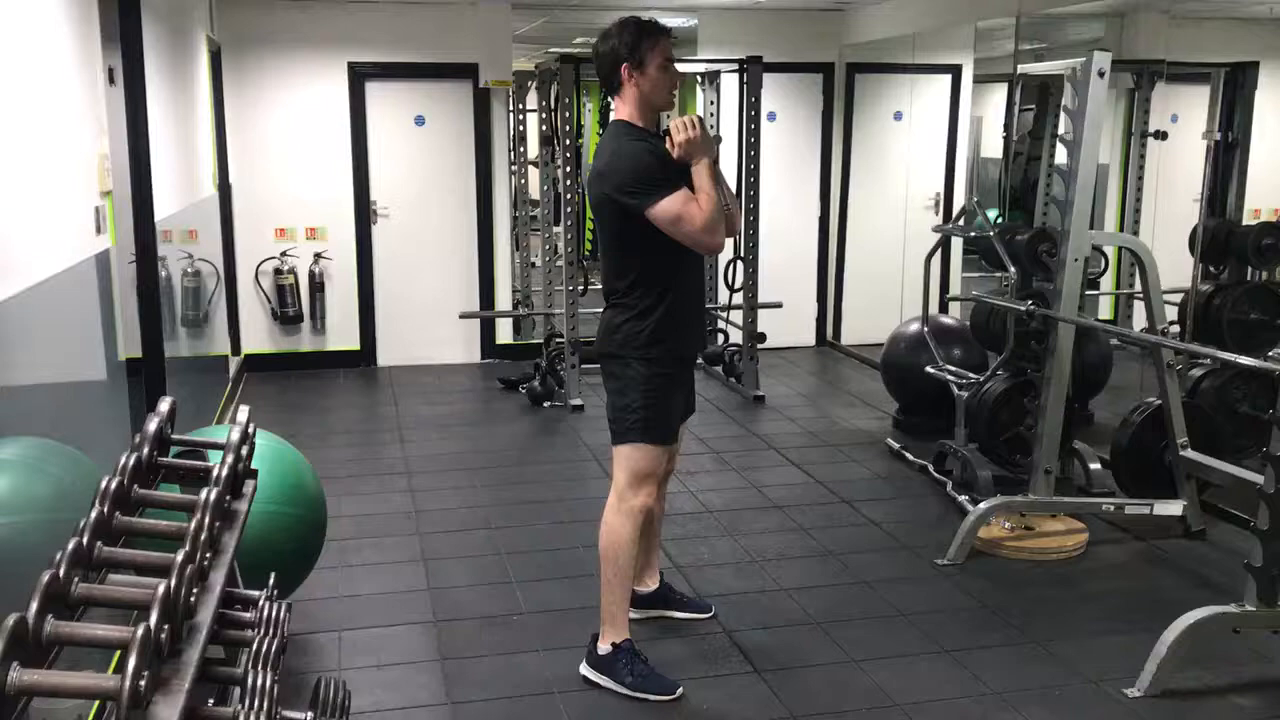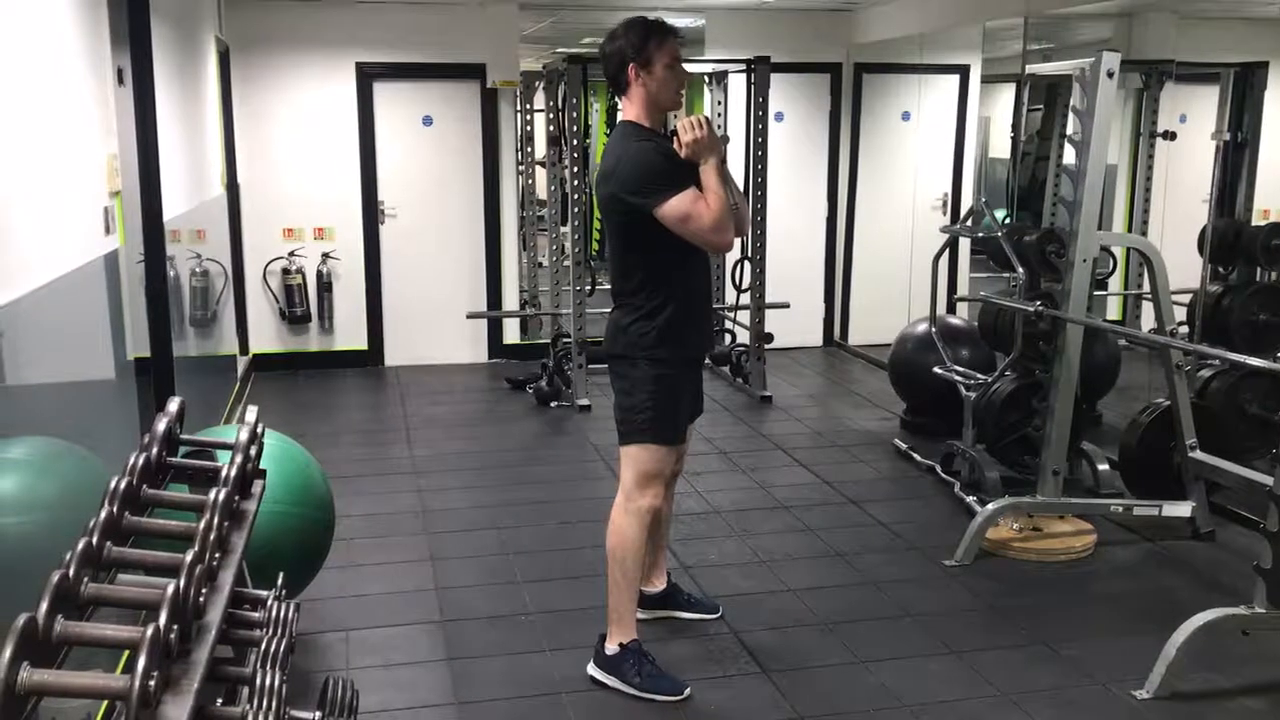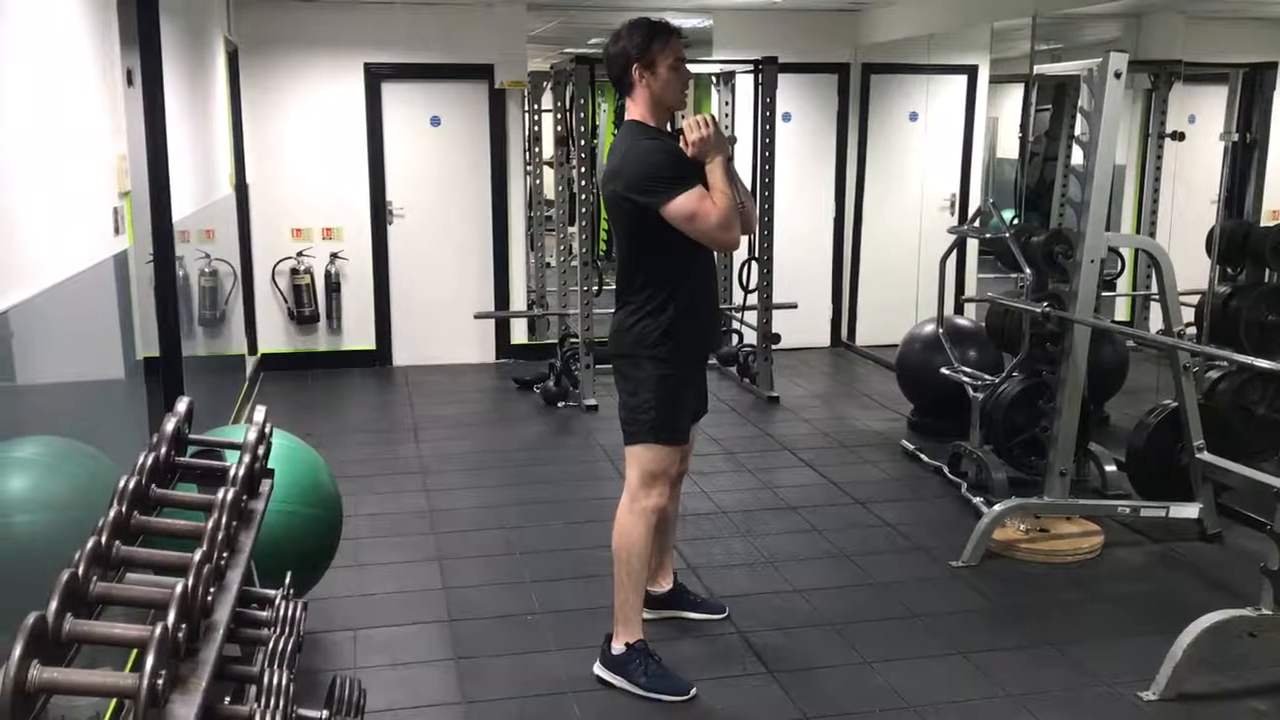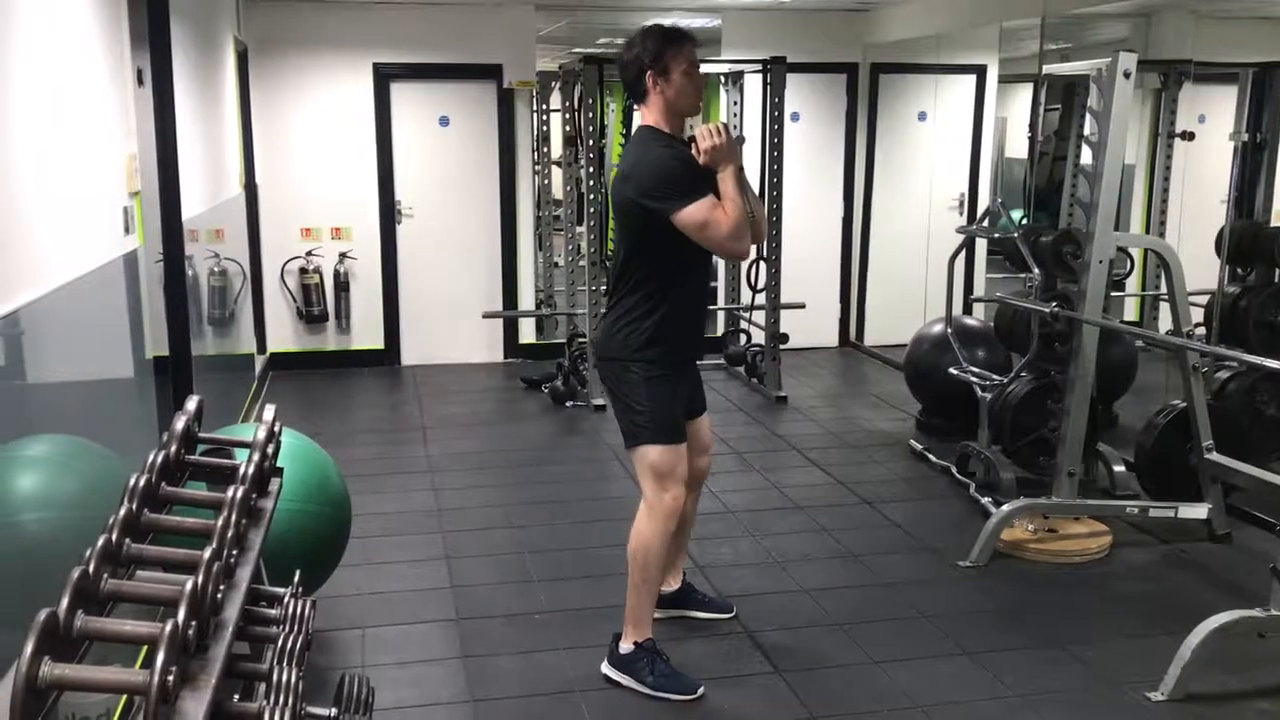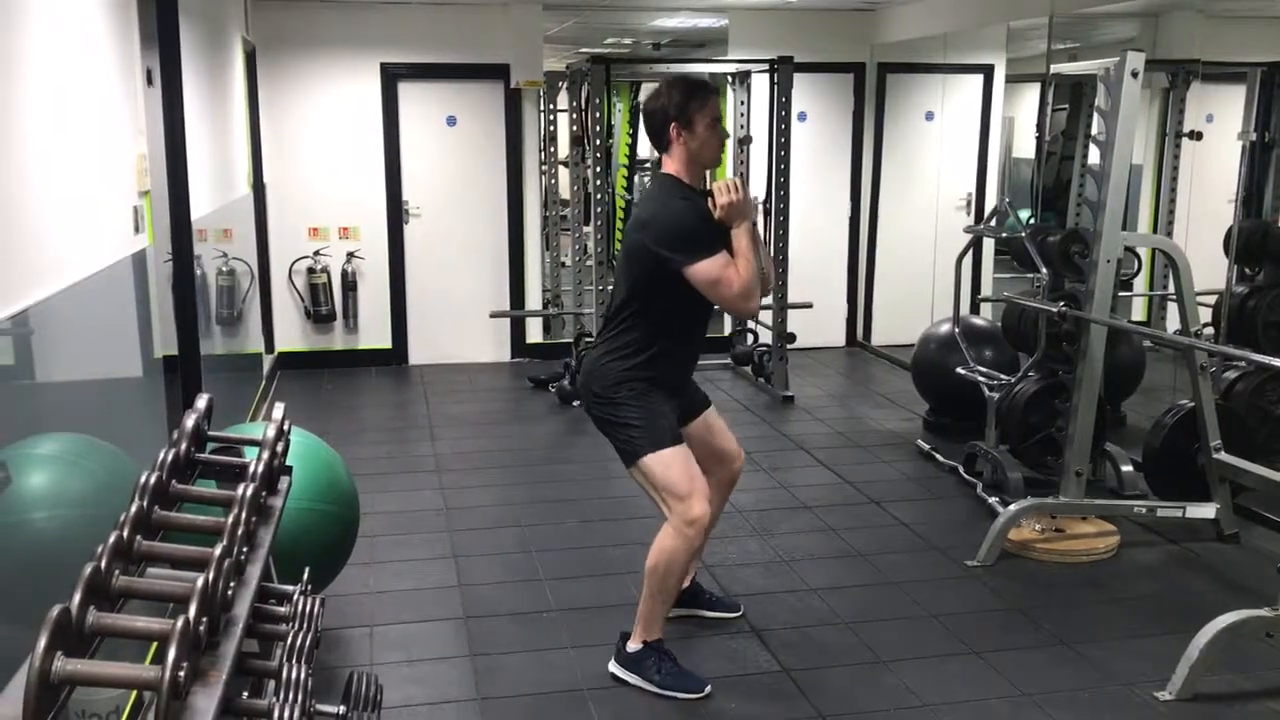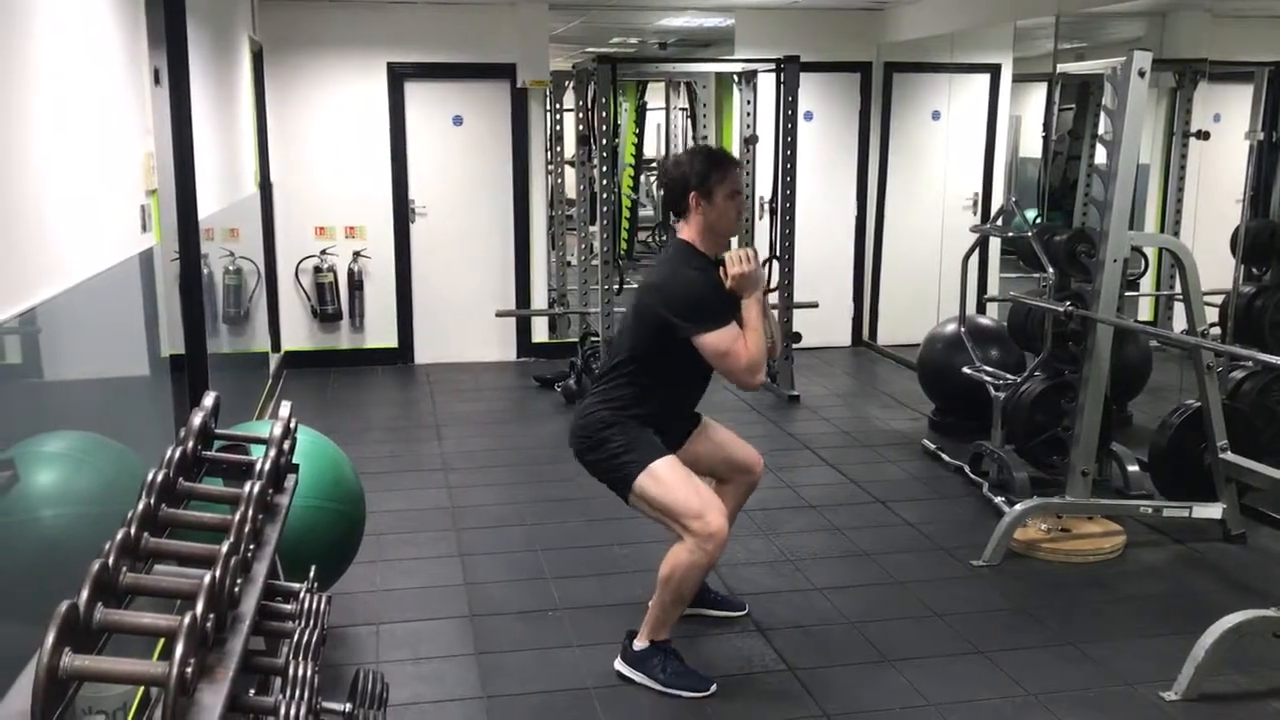
dt=0.7s
person 1, frame 1
left shoulder: (657, 144)
right shoulder: (627, 156)
left elbow: (729, 222)
right elbow: (707, 234)
left wrist: (703, 161)
right wrist: (700, 161)
left hip: (668, 340)
right hip: (640, 347)
left knee: (659, 472)
right knee: (635, 490)
left ankle: (647, 587)
right ankle: (609, 649)
person 1, frame 2
left shoulder: (664, 147)
right shoulder: (635, 158)
left elbow: (738, 223)
right elbow: (716, 233)
left wrist: (709, 161)
right wrist: (709, 161)
left hip: (675, 339)
right hip: (649, 346)
left knee: (666, 473)
right knee: (642, 492)
left ankle: (655, 587)
right ankle: (617, 649)
person 1, frame 3
left shoulder: (671, 146)
right shoulder: (642, 156)
left elbow: (745, 220)
right elbow: (722, 231)
left wrist: (718, 159)
right wrist: (715, 160)
left hip: (680, 339)
right hip: (652, 346)
left knee: (672, 473)
right knee: (647, 490)
left ankle: (660, 588)
right ankle: (622, 648)
person 1, frame 4
left shoulder: (679, 152)
right shoulder: (655, 162)
left elbow: (754, 232)
right elbow: (732, 242)
left wrist: (729, 169)
right wrist: (725, 169)
left hip: (669, 345)
right hip: (640, 351)
left knee: (696, 467)
right knee: (665, 493)
left ankle: (671, 586)
right ankle: (632, 650)
person 1, frame 5
left shoulder: (697, 202)
right shoulder: (671, 213)
left elbow: (760, 287)
right elbow: (744, 302)
left wrist: (741, 223)
right wrist: (740, 225)
left hip: (660, 372)
right hip: (621, 383)
left knee: (727, 463)
right knee: (692, 509)
left ankle: (679, 587)
right ankle: (638, 649)
person 1, frame 6
left shoulder: (704, 267)
right shoulder: (684, 281)
left elbow: (767, 347)
right elbow: (750, 373)
left wrist: (750, 294)
right wrist: (750, 295)
left hip: (655, 414)
right hip: (612, 428)
left knee: (746, 467)
right knee: (708, 526)
left ankle: (686, 586)
right ankle: (644, 649)
